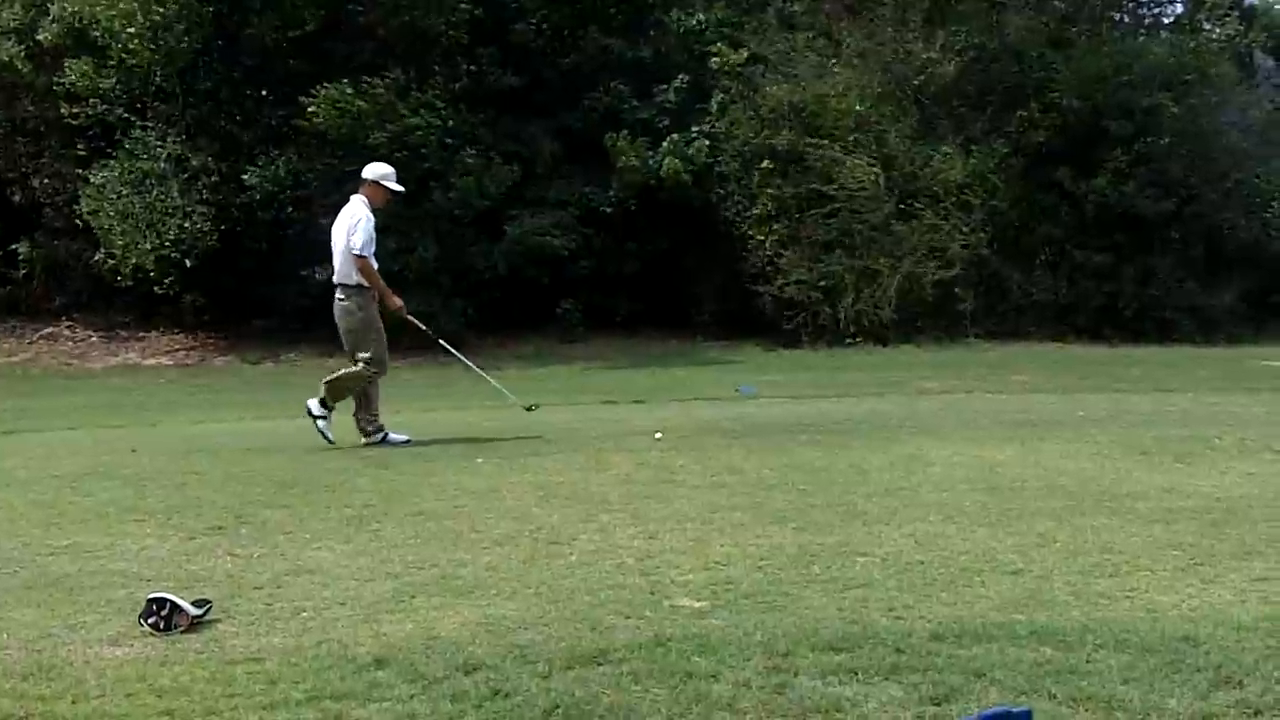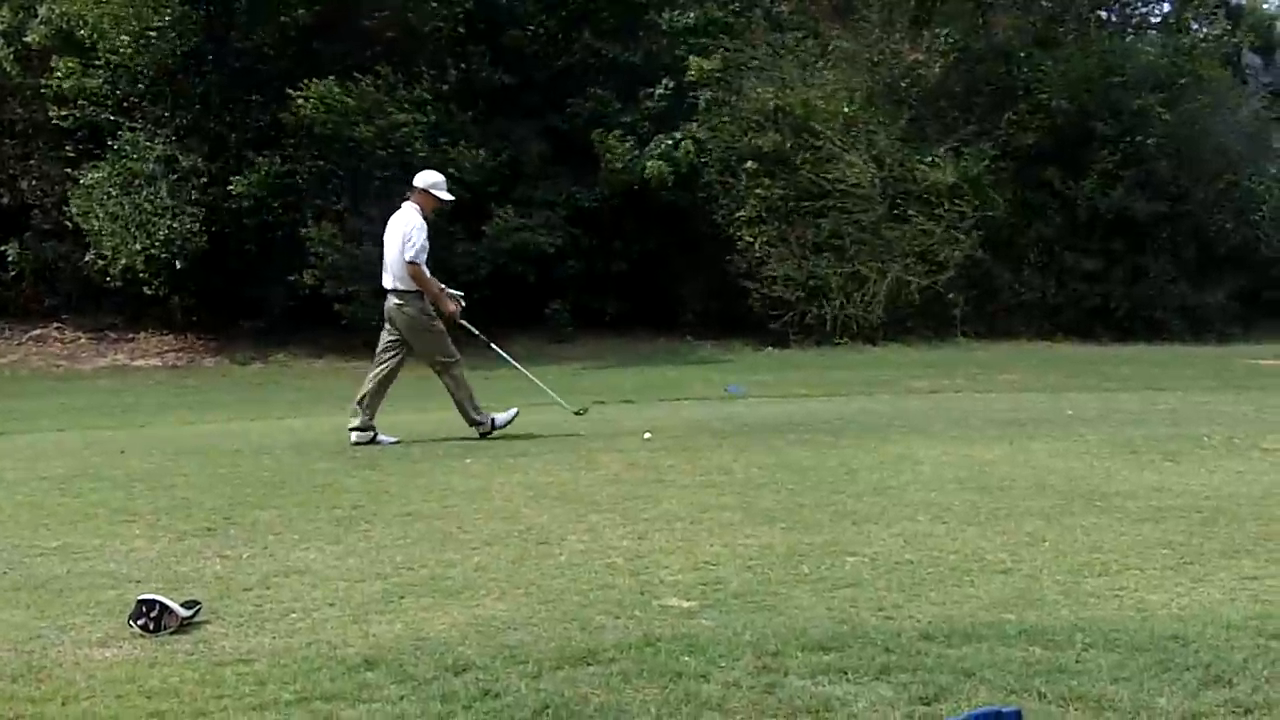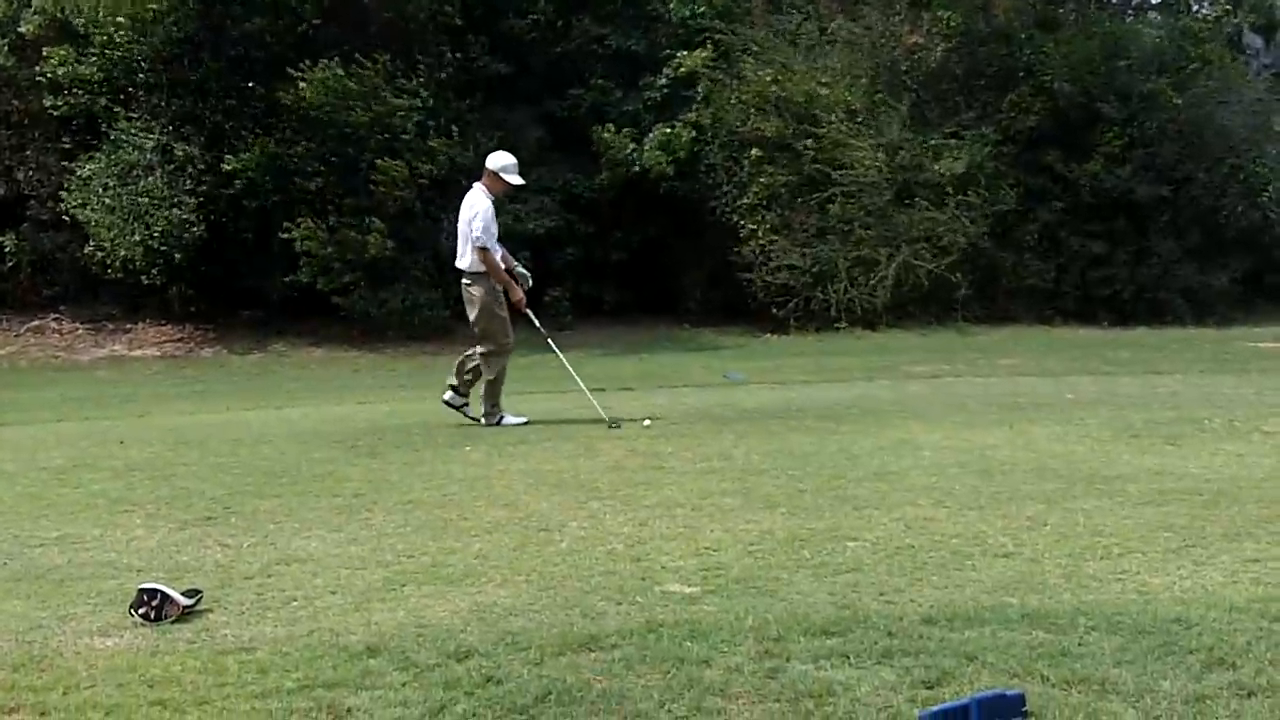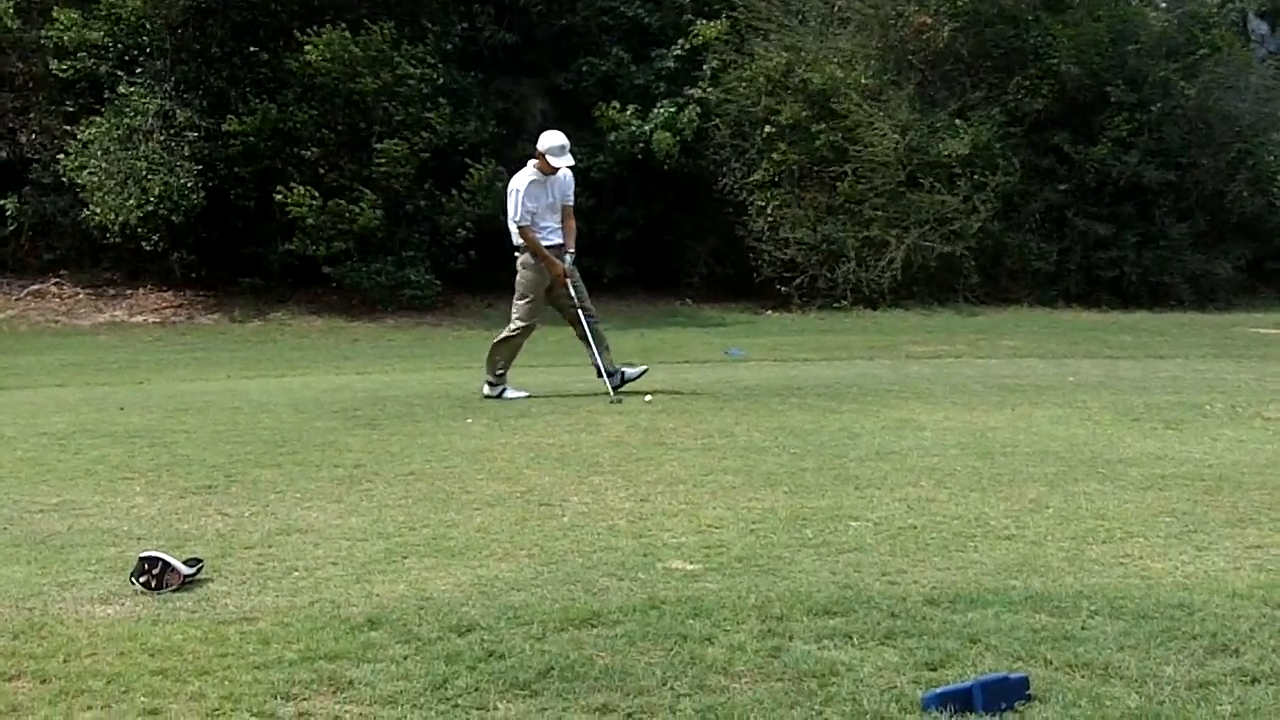
dt=0.4s
person 1, frame 1
left shoulder: (348, 212)
right shoulder: (362, 215)
right elbow: (362, 263)
right wrist: (389, 297)
left hip: (347, 295)
right hip: (357, 297)
left knee: (366, 363)
right knee: (372, 363)
left ankle: (370, 428)
right ankle: (322, 403)
person 1, frame 2
left shoulder: (398, 218)
right shoulder: (415, 223)
right elbow: (414, 270)
left wrist: (442, 290)
right wrist: (445, 301)
left hip: (396, 301)
right hip: (414, 303)
left knee: (387, 363)
right knee: (447, 361)
left ankle: (362, 427)
right ankle: (480, 421)
person 1, frame 3
left shoulder: (483, 200)
right shoulder: (479, 205)
right elbow: (483, 254)
left wrist: (514, 267)
right wrist: (511, 287)
left hip: (489, 282)
right hip: (482, 283)
left knee: (490, 345)
right knee: (498, 346)
left ankle: (457, 391)
right ankle: (493, 413)
person 1, frame 4
left shoulder: (565, 177)
right shoulder: (522, 184)
left elbow: (568, 218)
right elbow: (524, 231)
left wrist: (568, 253)
right wrist: (553, 262)
left hip: (562, 255)
right hip: (534, 258)
left knee: (583, 313)
right knee: (523, 320)
left ankle: (612, 372)
right ankle: (494, 382)
